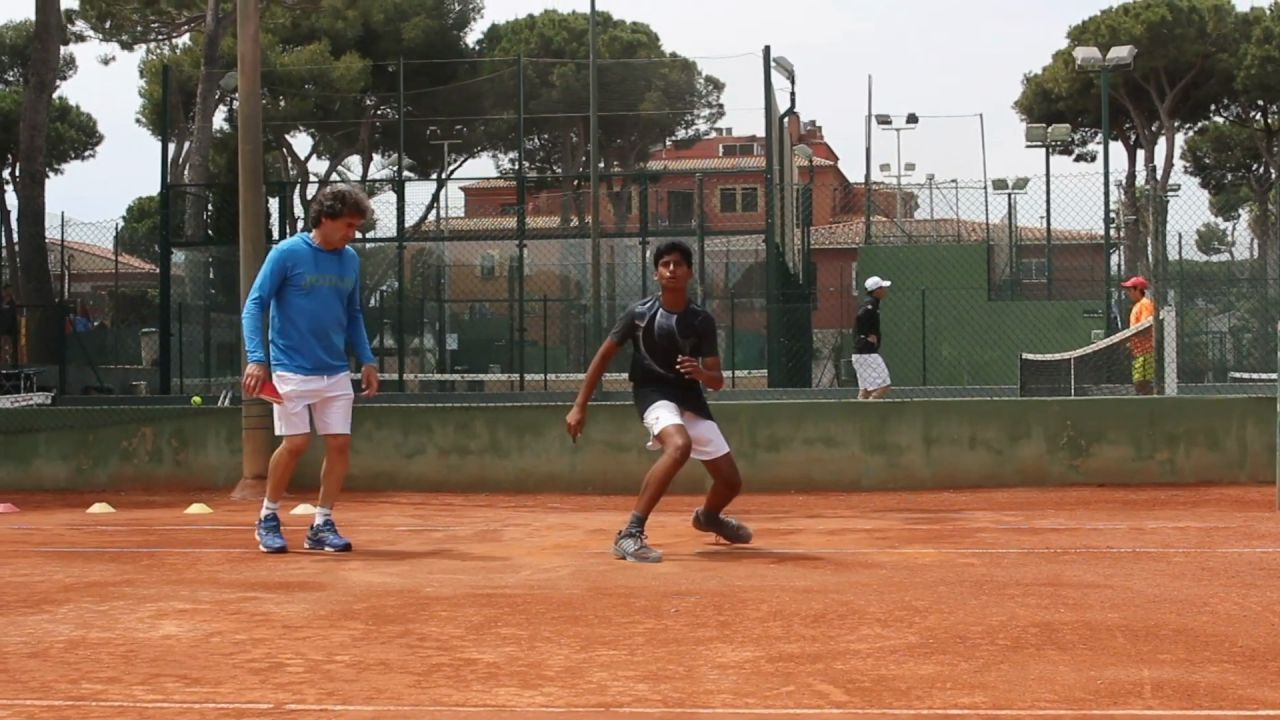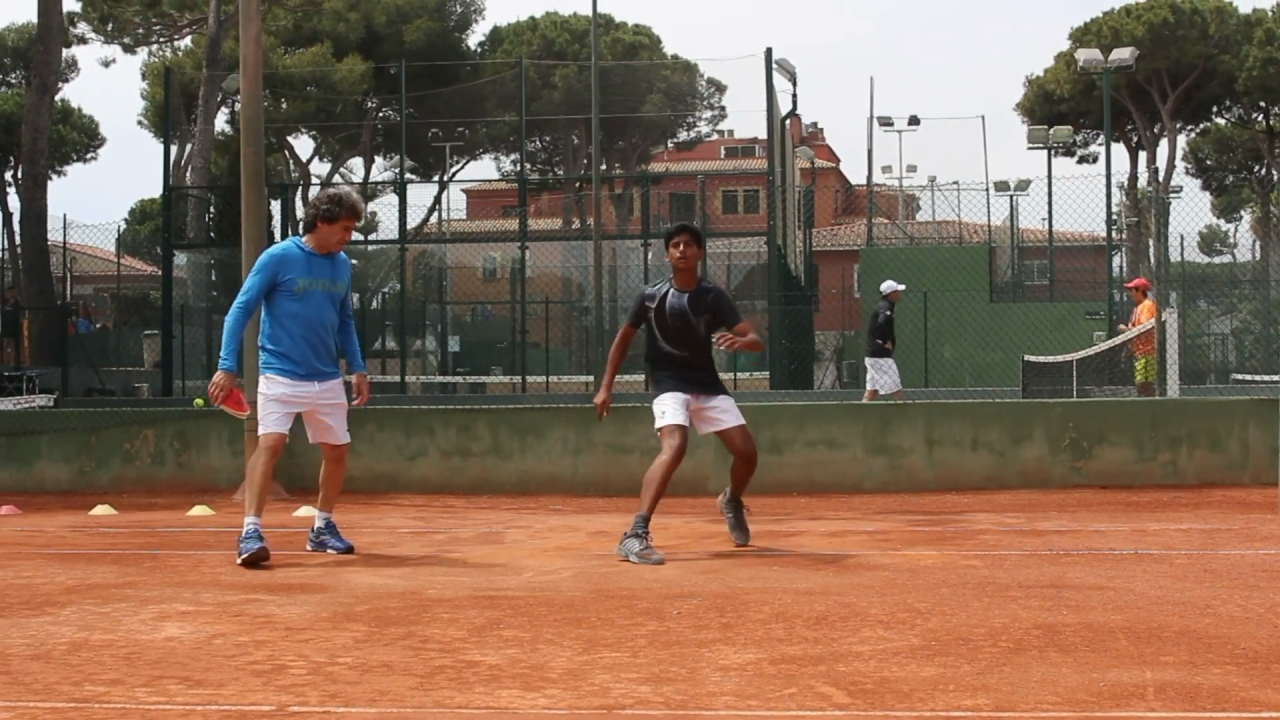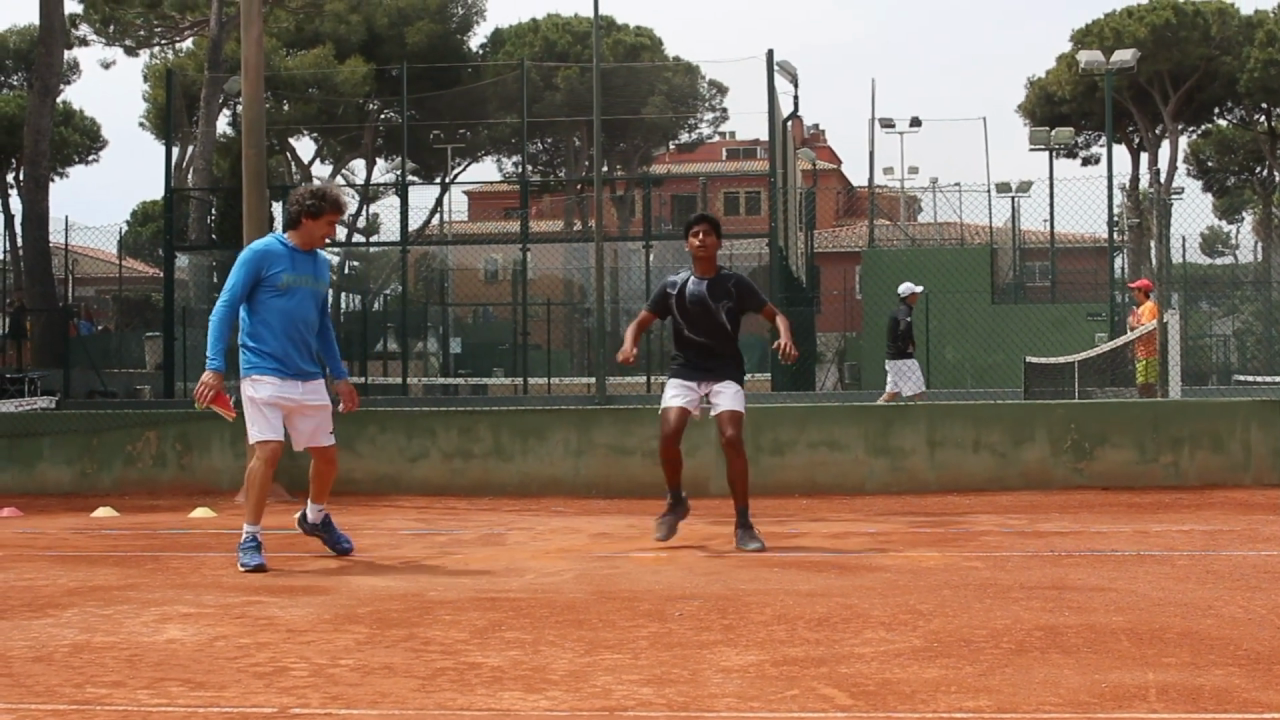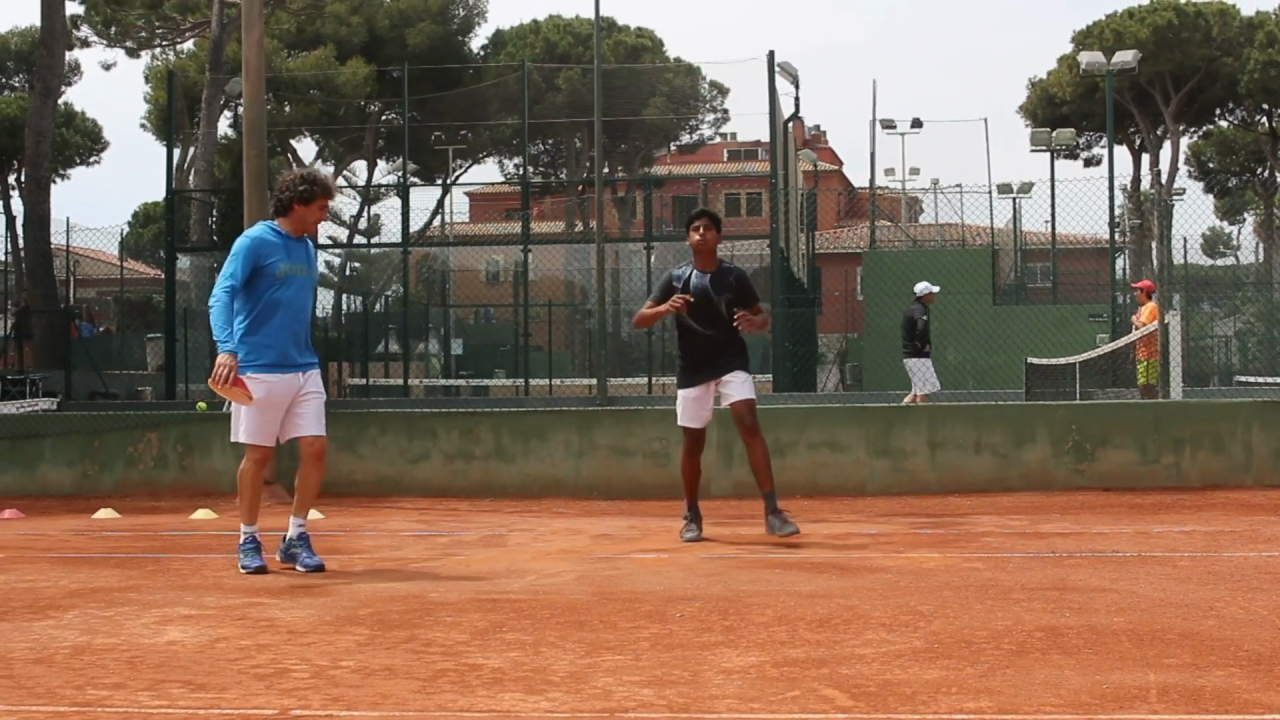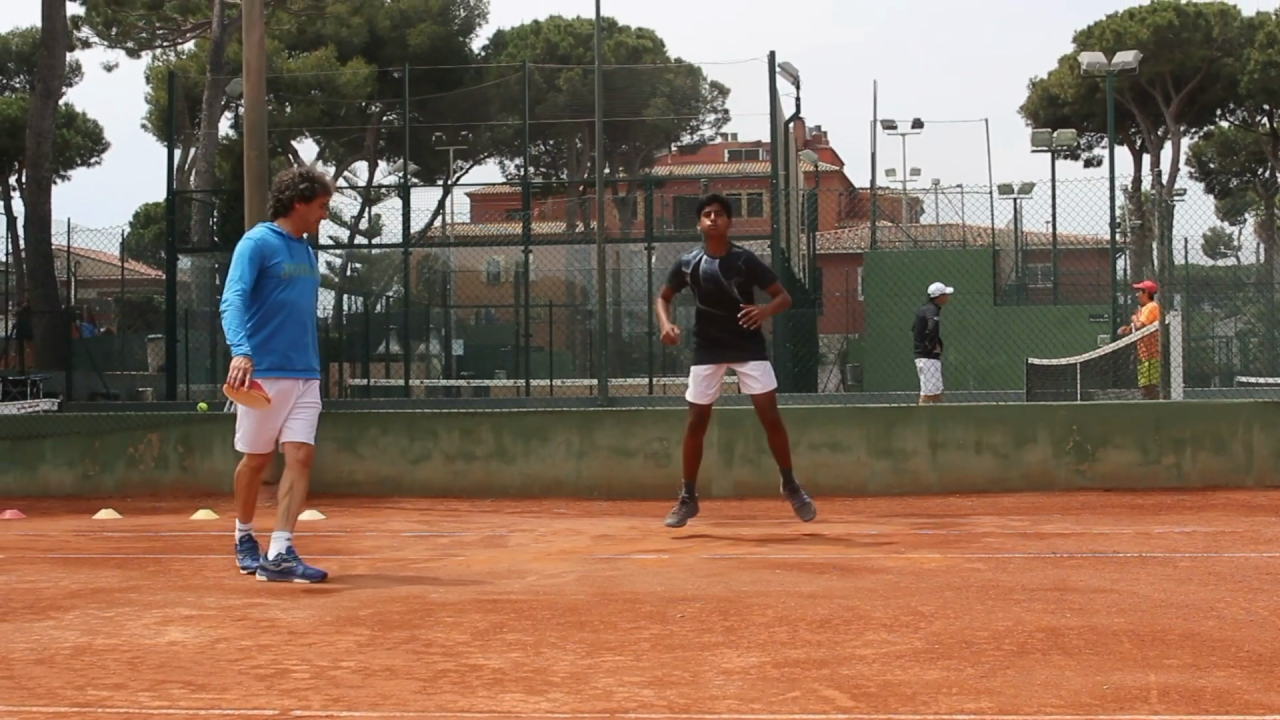
dt=0.2s
person 1, frame 1
left shoulder: (350, 260)
right shoulder: (287, 253)
right elbow: (255, 306)
left wrist: (367, 359)
right wrist: (256, 358)
left hip: (336, 372)
right hip: (292, 369)
left knee: (339, 444)
right knee: (294, 443)
left ankle: (321, 526)
right ankle: (269, 517)
person 1, frame 2
left shoulder: (343, 266)
right shoulder: (277, 258)
right elbow: (241, 310)
left wrist: (358, 368)
right wrist: (228, 365)
left hip: (327, 377)
right hip: (280, 374)
left knee: (337, 453)
right knee: (271, 444)
left ankle: (323, 529)
right ankle: (251, 532)
person 1, frame 3
left shoulder: (321, 264)
right shoulder: (259, 254)
right elbow: (223, 310)
left wrist: (340, 375)
right wrist: (214, 365)
left hip: (312, 379)
right hip: (264, 375)
left knee: (326, 454)
right knee: (267, 452)
left ankle: (315, 517)
right ankle: (250, 540)
person 1, frame 4
left shoulder: (308, 249)
right shoulder: (254, 242)
right elbow: (221, 297)
left wrist: (311, 361)
right wrist: (226, 349)
left hip: (305, 370)
right hip: (260, 370)
left knee: (314, 449)
right knee: (259, 453)
left ankle: (296, 536)
right ankle: (248, 540)
person 1, frame 5
left shoulder: (307, 252)
right shoulder: (256, 243)
right elbow: (233, 300)
right wrist: (241, 351)
left hip: (305, 375)
right hip: (264, 374)
left knee: (300, 457)
right knee: (255, 458)
left ankle: (280, 553)
right ankle: (244, 534)
person 2, frame 1
left shoulder: (702, 321)
right shoulder: (638, 313)
left elbow: (717, 380)
right elbow: (604, 356)
left wrist: (701, 371)
right wrist: (580, 406)
left hip: (692, 402)
right hip: (654, 395)
left knee: (730, 479)
right knee: (678, 447)
left ankle: (708, 518)
right ankle: (630, 533)
person 2, frame 2
left shoulder: (714, 296)
right shoulder: (651, 295)
left elbow: (754, 338)
right elbow: (623, 339)
left wrist: (741, 341)
right wrist: (605, 387)
left hip: (707, 385)
right hip: (668, 383)
left knee: (747, 452)
right knee: (674, 447)
left ankle: (733, 501)
right ankle: (636, 534)
person 2, frame 3
left shoulder: (736, 282)
right shoulder: (673, 284)
left elbow: (774, 314)
right elbow: (639, 322)
left wrist: (785, 339)
right wrist: (628, 344)
left hip: (726, 372)
right hip: (685, 370)
left knee: (732, 439)
right knee: (669, 433)
left ankle: (744, 526)
right ankle: (675, 499)
person 2, frame 4
left shoulder: (734, 275)
right shoulder: (675, 278)
left elbow: (762, 314)
right elbow: (639, 320)
left wrist: (755, 321)
right wrist: (665, 308)
left hip: (732, 363)
right hip: (692, 369)
left knee: (749, 426)
right knee: (693, 446)
left ankle: (772, 509)
right ankle: (692, 514)
person 2, frame 5
left shoulder: (746, 260)
right shoulder: (687, 263)
left elbow: (784, 298)
right elbow: (662, 297)
left wrist: (766, 310)
right wrist: (665, 323)
left hip: (748, 347)
right hip: (708, 350)
left knee: (770, 417)
right knee: (696, 423)
left ankle: (790, 485)
right ankle: (688, 497)
